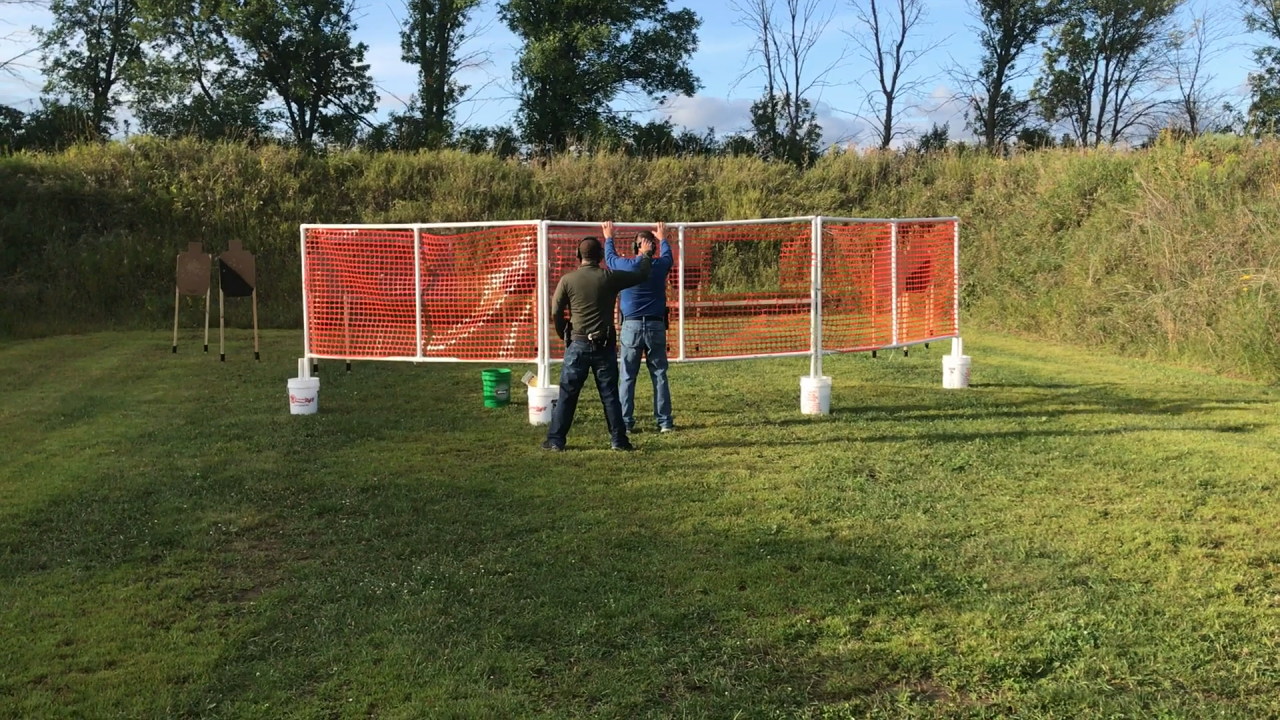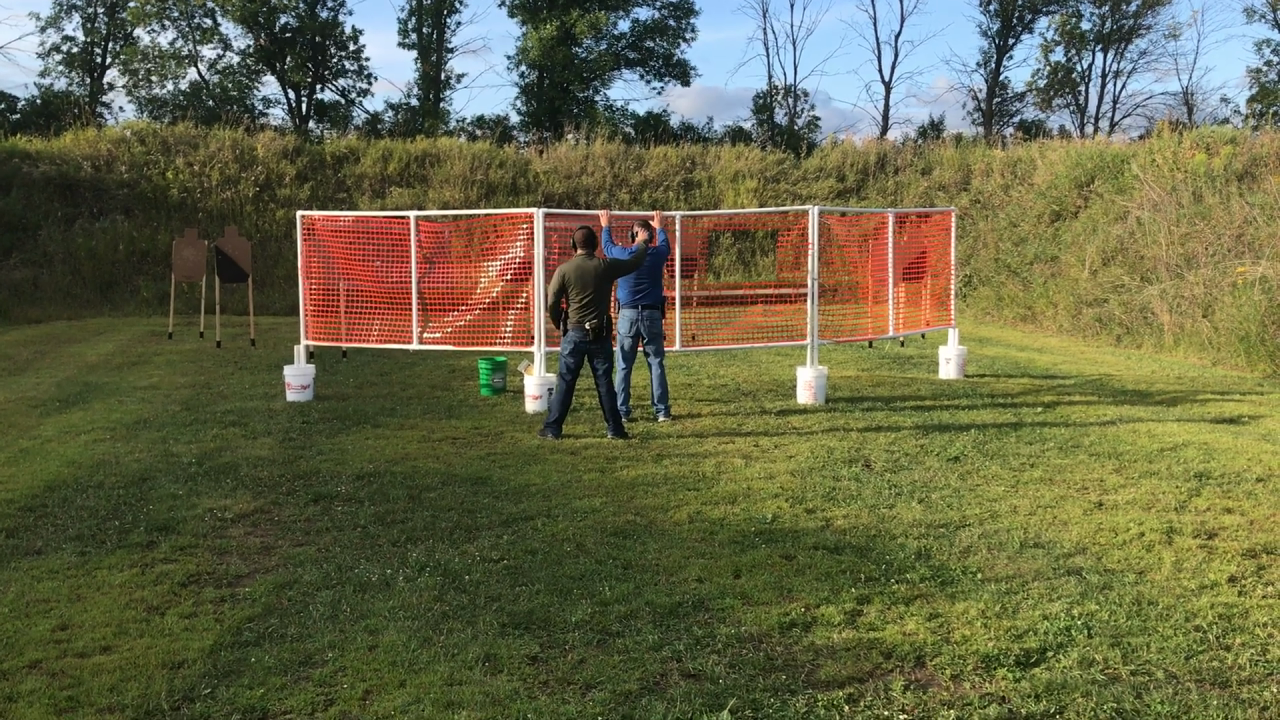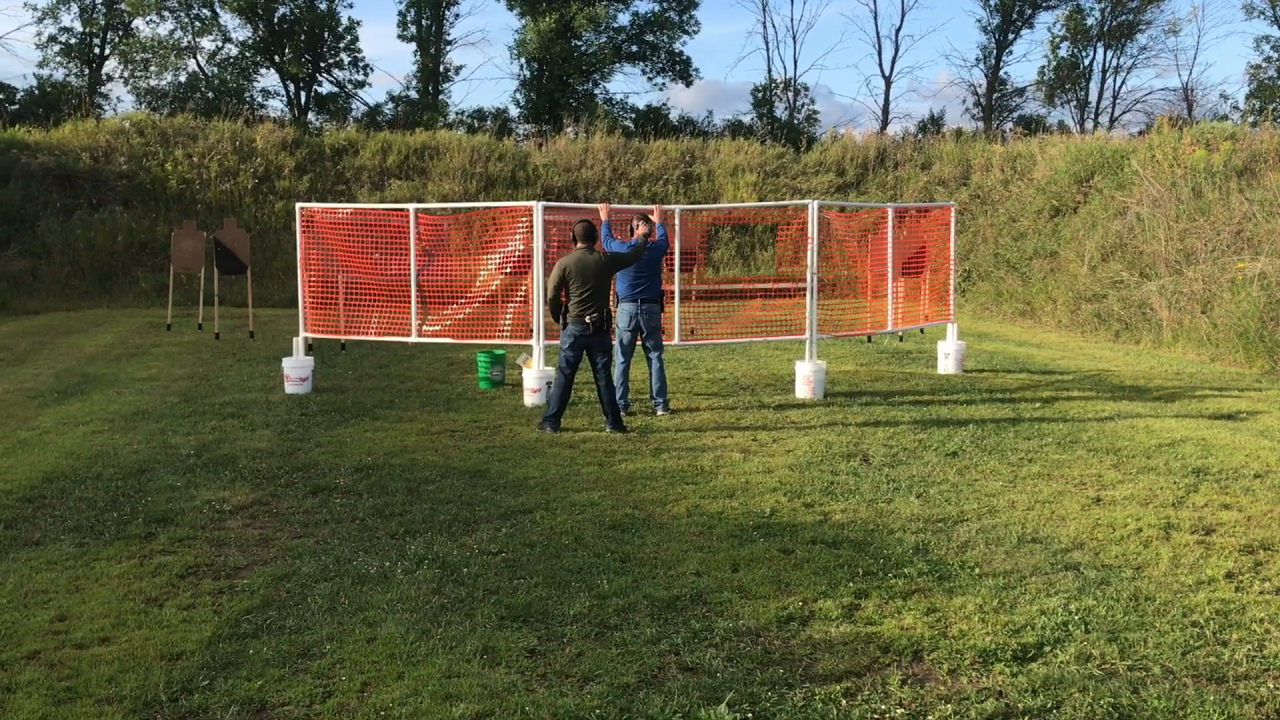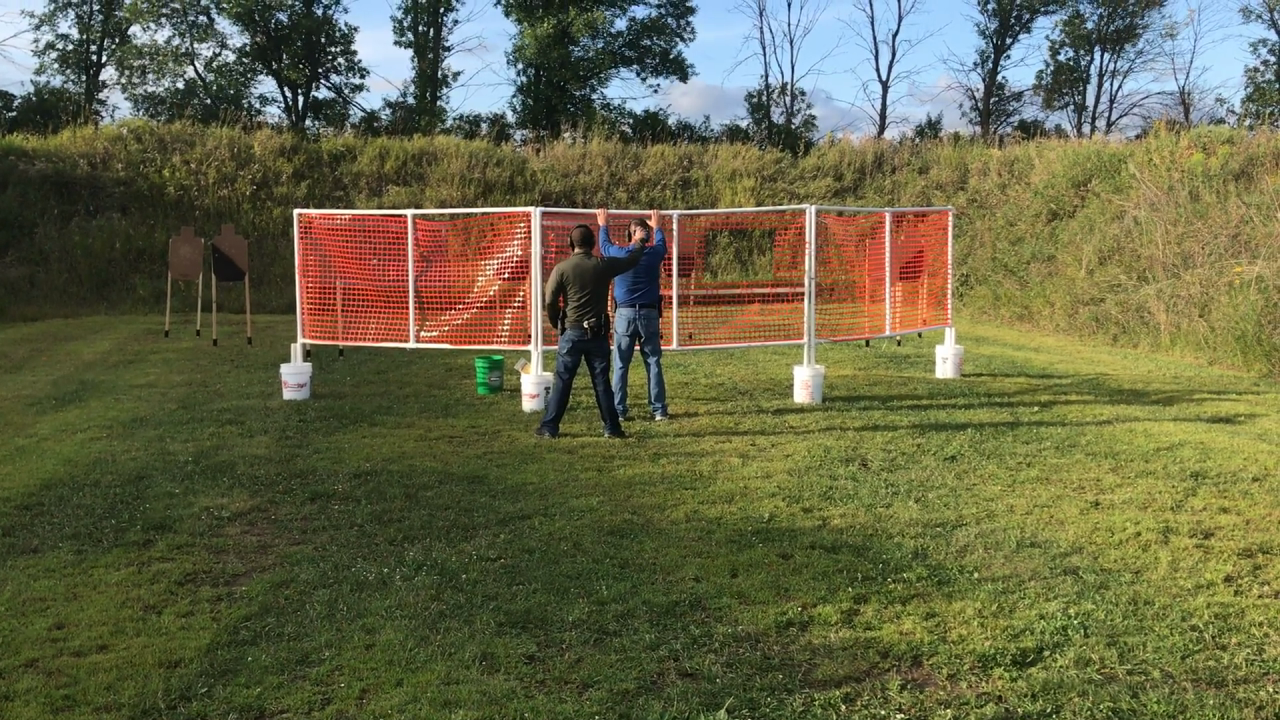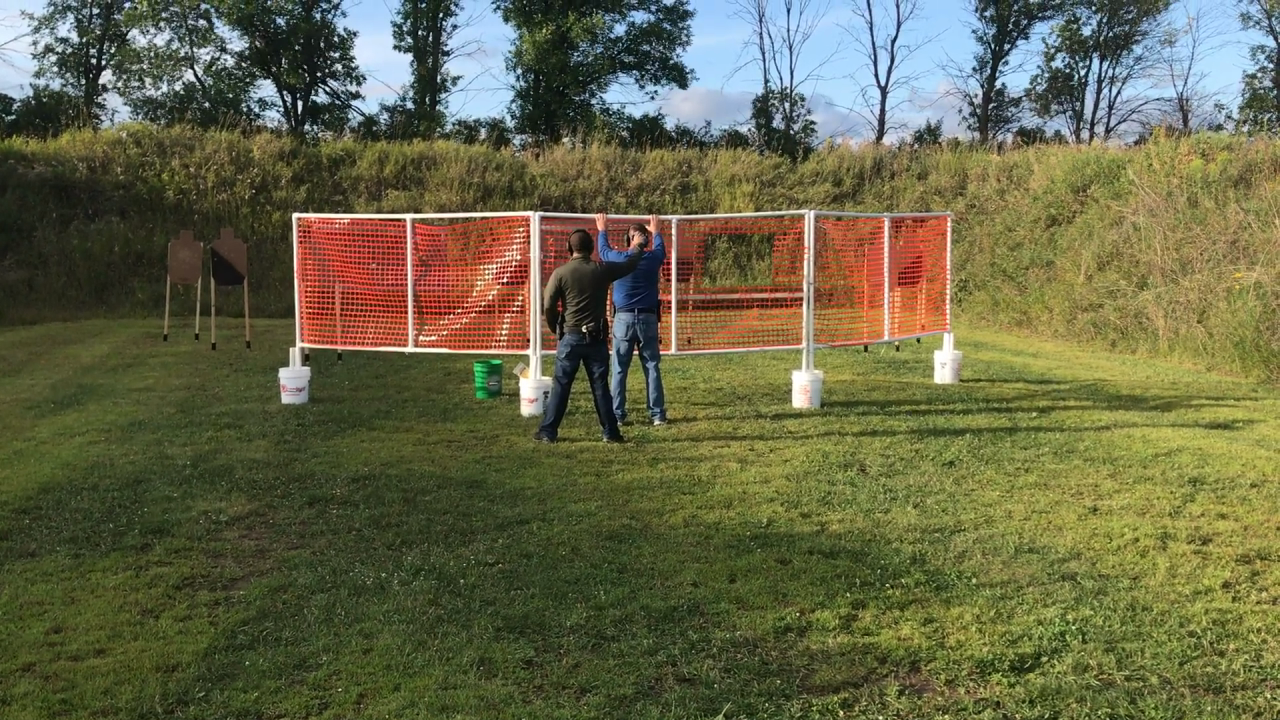
dt=1s
person 1, frame 1
left shoulder: (568, 279)
right shoulder: (610, 277)
left elbow: (556, 312)
right elbow: (641, 274)
left wrist: (564, 335)
right wrist: (646, 254)
left hip: (577, 344)
right hip: (604, 345)
left knee: (567, 394)
right knee: (610, 395)
left ankle: (556, 440)
right ankle: (618, 440)
person 1, frame 2
left shoulder: (564, 269)
right shoulder: (606, 266)
left elbow: (552, 303)
right elbow: (635, 262)
left wrist: (560, 325)
right wrist: (643, 244)
left hip: (574, 333)
right hip: (600, 334)
left knee: (564, 383)
right knee: (605, 383)
left ankle: (552, 428)
right ankle: (614, 429)
person 1, frame 3
left shoulder: (564, 263)
right shoulder: (606, 260)
left elbow: (551, 296)
right elbow: (635, 254)
left wrist: (559, 319)
right wrist: (643, 237)
left hip: (573, 327)
right hip: (600, 328)
left knee: (563, 377)
right knee: (603, 377)
left ankle: (551, 422)
right ankle: (613, 422)
person 1, frame 4
left shoulder: (562, 268)
right shoulder: (604, 265)
left elbow: (550, 301)
right elbow: (632, 259)
left wrist: (557, 324)
right wrist: (639, 243)
left hip: (572, 332)
right hip: (598, 333)
left knee: (562, 382)
right knee: (602, 382)
left ankle: (549, 427)
right ankle: (612, 428)
person 1, frame 5
left shoulder: (560, 273)
right shoulder: (602, 269)
left elbow: (548, 306)
right elbow: (630, 264)
left wrist: (556, 328)
right wrist: (638, 246)
left hip: (570, 337)
right hip: (597, 337)
left knee: (560, 386)
right knee: (600, 386)
left ankle: (548, 432)
right ankle: (610, 433)
person 2, frame 1
left shoulder: (625, 265)
right shoulder: (661, 265)
left elbow: (610, 257)
right elbow: (667, 255)
left wrist: (609, 238)
right wrist: (662, 238)
left hip: (631, 325)
right hip: (655, 325)
left knee: (627, 377)
right knee: (659, 375)
left ankle: (625, 422)
right ankle: (664, 421)
person 2, frame 2
left shoulder: (622, 254)
right shoulder: (658, 254)
left elbow: (607, 245)
right elbow: (665, 244)
left wrist: (605, 226)
right wrist: (659, 227)
left hip: (628, 314)
right hip: (652, 314)
left knee: (624, 366)
right knee: (656, 364)
left ankle: (621, 411)
right ankle: (662, 411)
person 2, frame 3
left shoulder: (621, 248)
right shoulder: (657, 248)
left elbow: (606, 240)
right elbow: (664, 238)
left wrist: (605, 220)
right wrist: (659, 221)
left hip: (627, 308)
right hip: (651, 308)
left knee: (622, 360)
right knee: (655, 358)
left ankle: (620, 405)
right ankle: (660, 404)
person 2, frame 4
left shoulder: (620, 254)
right shoulder: (654, 254)
left elbow: (604, 245)
right elbow: (661, 243)
left wrist: (603, 225)
right wrist: (657, 227)
left hip: (625, 314)
right hip: (649, 314)
left knee: (620, 365)
right knee: (654, 363)
left ankle: (619, 410)
right ankle: (659, 410)
person 2, frame 5
left shoulder: (618, 259)
right shoulder: (654, 258)
left elbow: (603, 249)
right elbow: (660, 248)
left wrist: (602, 230)
right wrist: (656, 232)
left hip: (623, 318)
right hip: (648, 318)
left knee: (619, 370)
right knee: (652, 367)
left ankle: (617, 414)
right ankle: (657, 414)
